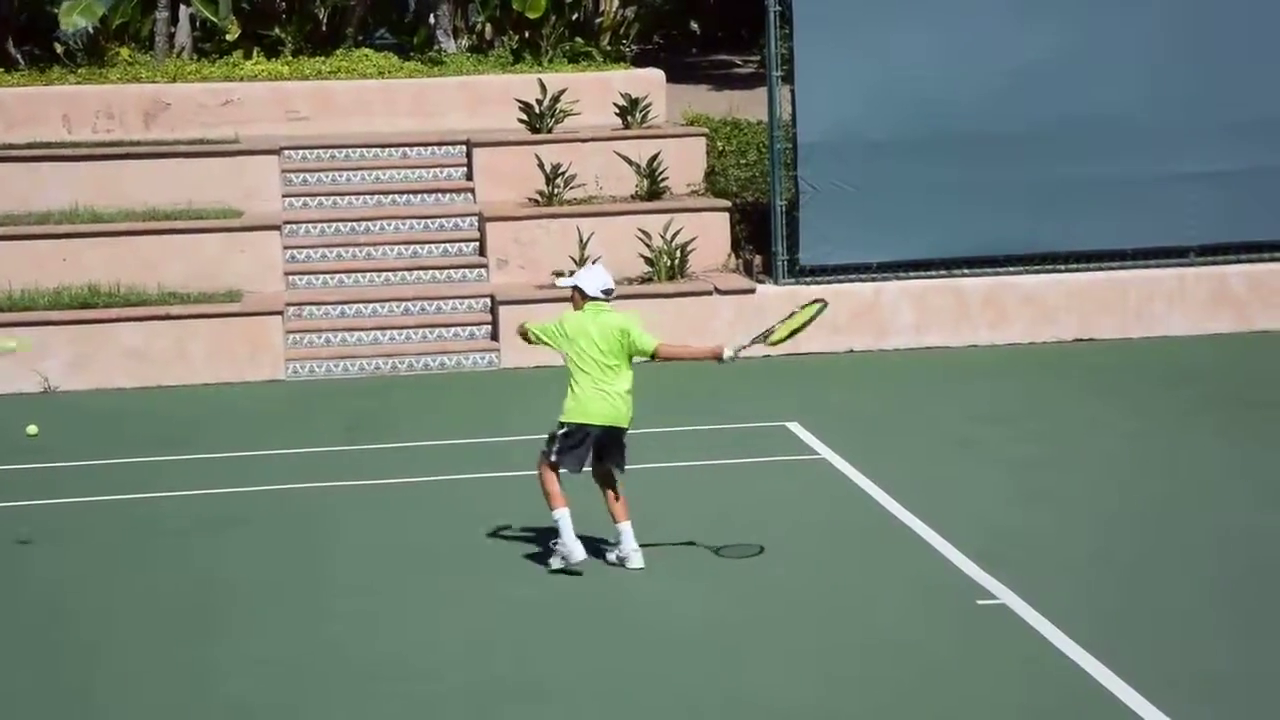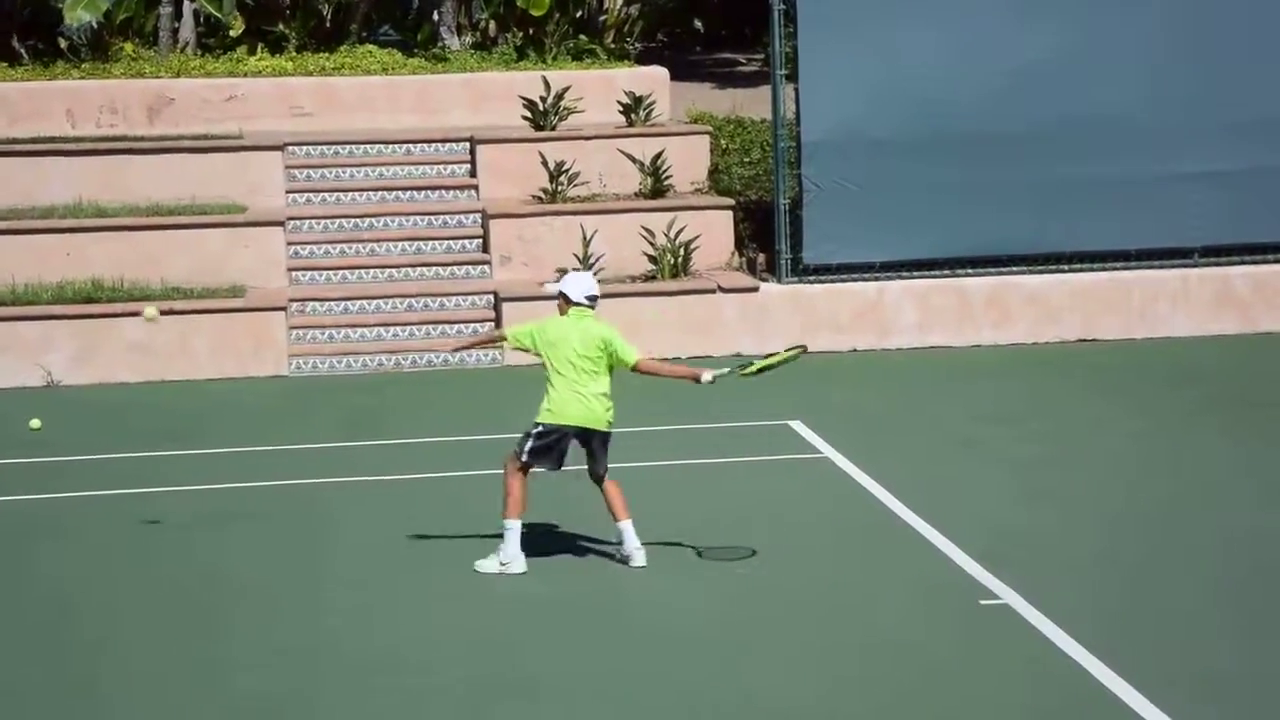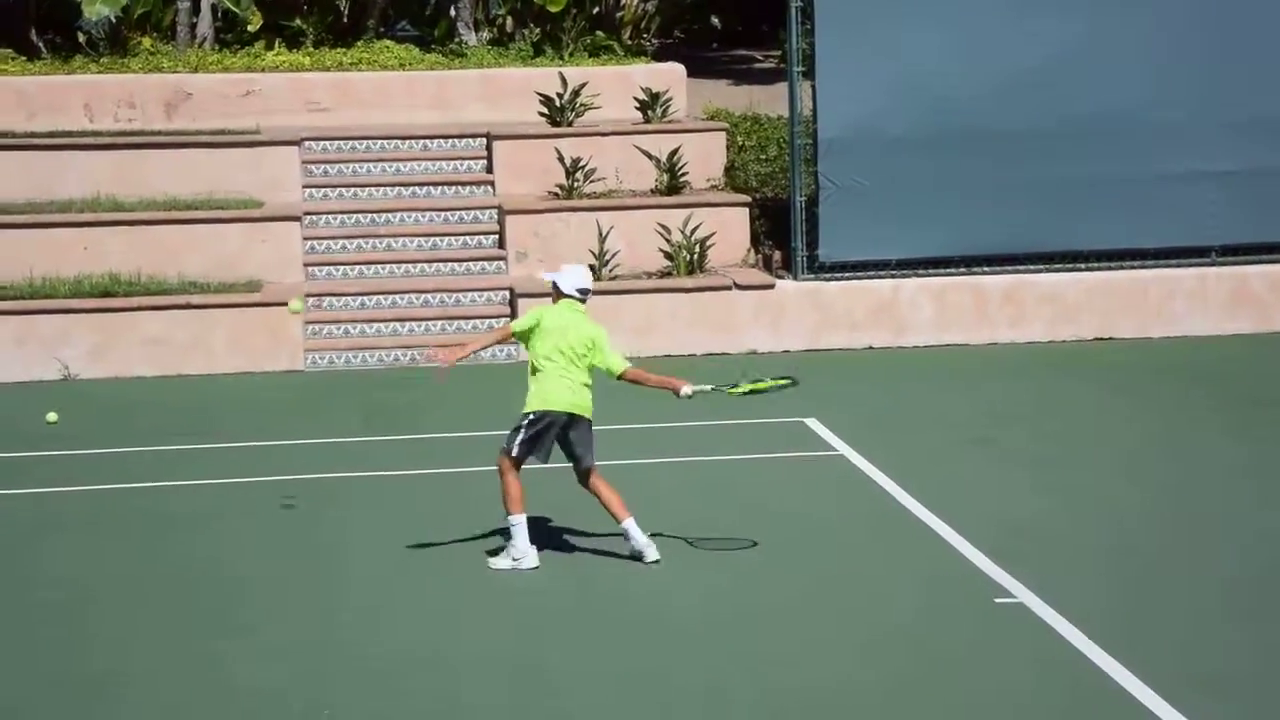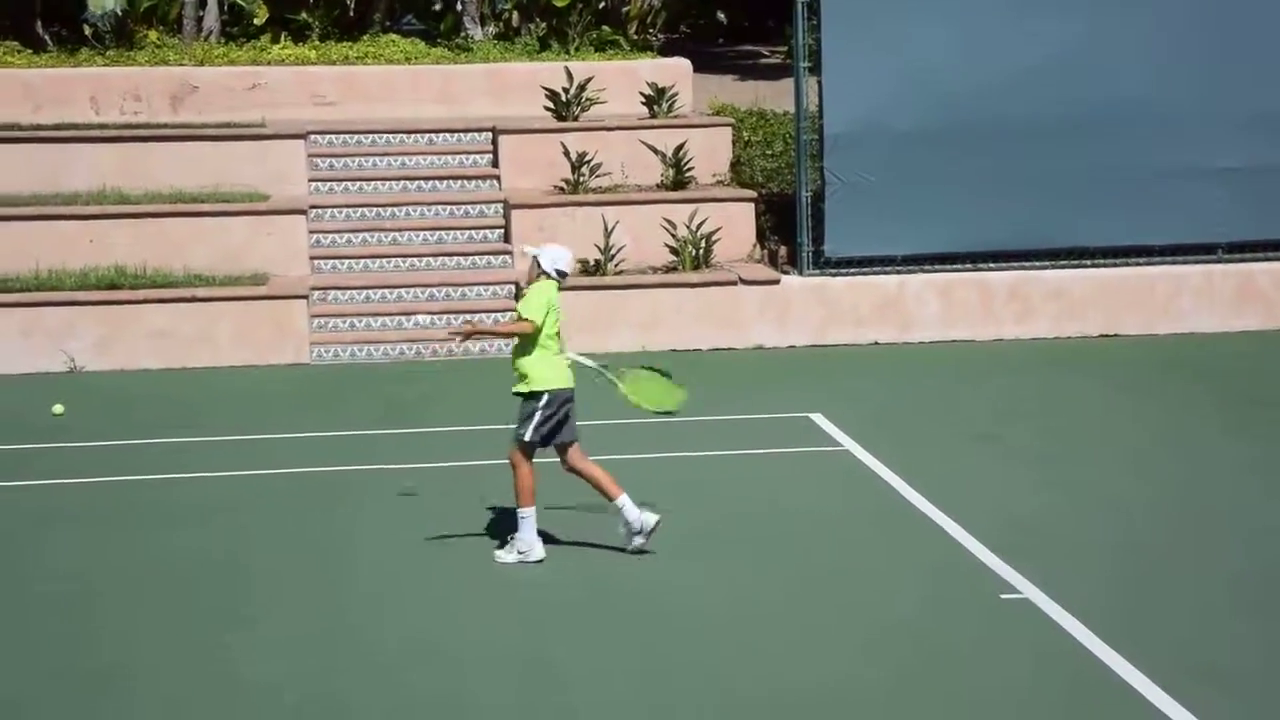
dt=0.1s
person 1, frame 1
left shoulder: (567, 323)
right shoulder: (623, 323)
left elbow: (524, 331)
right elbow: (660, 351)
left wrist: (526, 332)
right wrist: (716, 352)
left hip: (582, 413)
right hip: (617, 415)
left knee: (548, 467)
right knee: (605, 475)
left ankle: (569, 542)
right ankle: (628, 549)
person 1, frame 2
left shoulder: (549, 327)
right shoulder: (606, 333)
left elbow: (501, 337)
right elbow: (640, 364)
left wrist: (464, 344)
right wrist: (694, 373)
left hip: (561, 415)
right hip: (598, 419)
left knee: (514, 468)
right knee: (602, 476)
left ankle: (511, 553)
right ankle: (633, 547)
person 1, frame 3
left shoulder: (542, 314)
right shoulder: (593, 330)
left elbow: (503, 333)
right elbow: (625, 371)
left wrist: (460, 351)
right wrist: (671, 383)
left hip: (546, 404)
right hip: (578, 408)
left knee: (508, 466)
right knee: (589, 476)
left ankle: (521, 549)
right ankle: (639, 541)
person 1, frame 4
left shoulder: (541, 293)
right shoulder: (539, 295)
left elbow: (527, 328)
left wrist: (479, 329)
left hip: (546, 387)
right hip: (552, 387)
left knee: (520, 456)
right knee: (575, 458)
left ankle: (527, 541)
right ankle: (636, 518)
